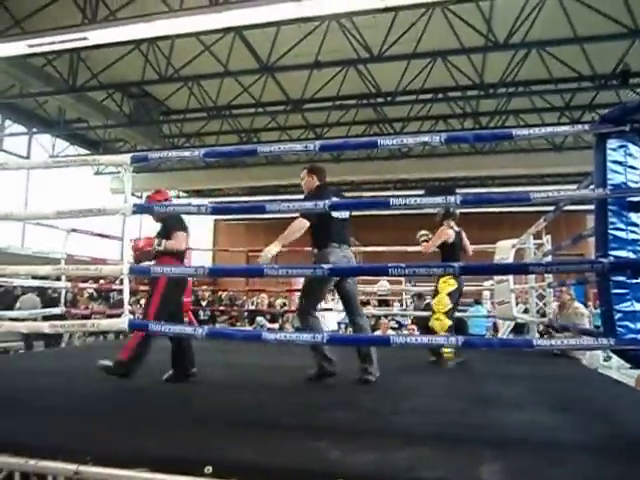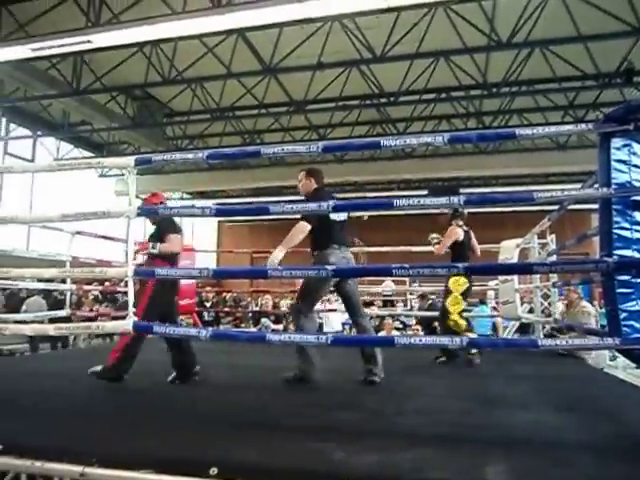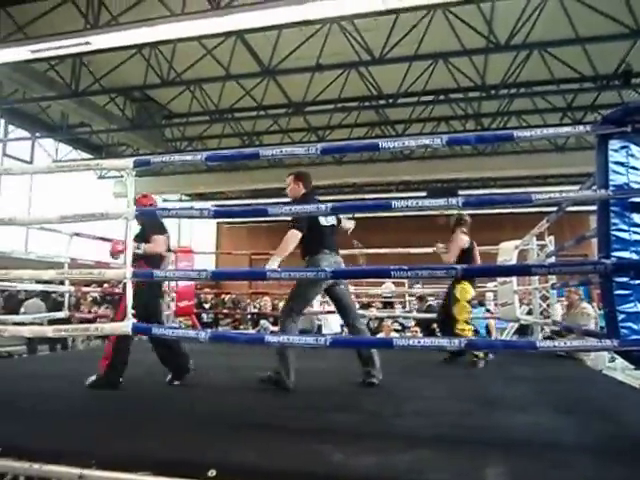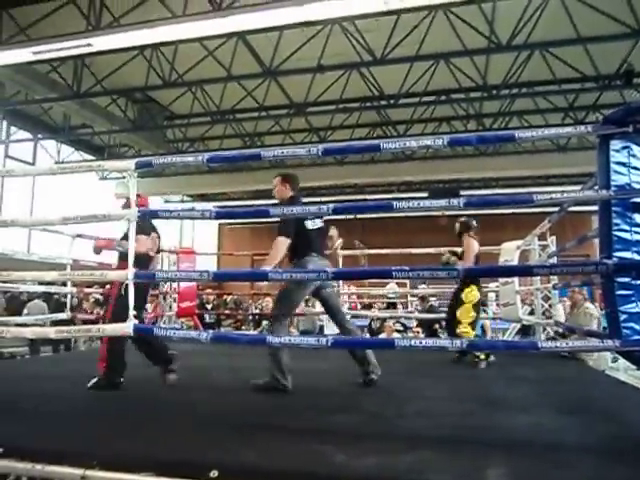
dt=0.1s
person 1, frame 1
left shoulder: (315, 197)
right shoulder: (338, 197)
left elbow: (303, 222)
left wrist: (277, 244)
left hip: (327, 257)
right hip: (347, 256)
left knee: (305, 310)
right knee: (356, 314)
left ankle: (326, 363)
right ankle: (369, 369)
person 1, frame 2
left shoulder: (314, 200)
right shoulder: (334, 201)
left elbow: (304, 226)
right elbow: (350, 214)
left wrist: (280, 250)
left hip: (327, 259)
right hip: (345, 259)
left knee: (302, 311)
right knee: (358, 315)
left ankle: (308, 368)
right ankle: (374, 369)
person 1, frame 3
left shoulder: (303, 204)
left elbow: (295, 233)
right elbow: (340, 222)
left wrist: (276, 258)
right wrist: (349, 224)
left hip: (318, 263)
right hip: (336, 263)
left knee: (289, 316)
right knee: (352, 318)
left ankle: (283, 375)
right ankle: (372, 372)
person 1, frame 4
left shoulder: (288, 209)
left elbow: (283, 240)
right elbow: (329, 232)
left wrist: (267, 268)
left hip: (305, 267)
right hip: (323, 266)
left knee: (278, 319)
right knee: (341, 319)
left ankle: (279, 379)
right ankle: (370, 370)
person 2, frame 1
left shoulder: (173, 220)
right shoulder: (171, 222)
left elbow: (180, 245)
left wrist: (154, 243)
right wrist: (144, 253)
left hip: (169, 274)
right hip: (173, 275)
left knee: (149, 318)
right knee: (174, 321)
left ankle: (124, 364)
right ankle: (184, 368)
person 2, frame 2
left shoulder: (166, 223)
right shoulder: (169, 225)
left elbow: (175, 247)
left wrist: (148, 246)
right wrist: (142, 264)
left hip: (159, 280)
right hip: (168, 281)
left knee: (138, 323)
right knee: (169, 326)
left ankle: (114, 369)
right ankle: (186, 369)
person 2, frame 3
left shoulder: (152, 224)
right shoulder: (157, 226)
left elbow: (159, 248)
left wrist: (133, 246)
left hip: (143, 281)
right hip: (153, 282)
right knee: (154, 327)
left ankle: (110, 375)
right ankle: (180, 367)
person 2, frame 4
left shoulder: (139, 224)
right shoulder: (152, 229)
left elbow: (141, 247)
right elbow: (153, 258)
left wrist: (112, 244)
right hip: (143, 282)
left knee: (113, 325)
left ankle: (110, 377)
right ankle: (166, 360)
person 3, frame 1
left shoulder: (445, 230)
right shoulder: (460, 232)
left elbow: (427, 249)
right elbow: (469, 252)
left wrist: (423, 238)
left hip: (449, 277)
right hip: (456, 278)
left knee: (440, 315)
right knee: (445, 315)
left ankle: (449, 354)
right ankle: (443, 353)
person 3, frame 2
left shoulder: (454, 229)
right shoulder: (468, 232)
left elbow: (439, 250)
right elbow: (477, 252)
left wrist: (435, 241)
left hip: (458, 277)
right hip: (460, 277)
left knee: (455, 315)
right knee: (446, 315)
left ankle: (474, 350)
right ankle: (448, 352)
person 3, frame 3
left shoulder: (459, 236)
right shoulder: (468, 240)
left elbow: (449, 259)
right elbow: (477, 262)
left wrist: (441, 250)
left hip: (463, 283)
right hip: (459, 282)
left knee: (461, 322)
right knee: (444, 317)
left ankle: (480, 353)
right ankle: (457, 350)
person 3, frame 4
left shoulder: (470, 242)
right shoulder: (467, 242)
left elbow: (467, 265)
left wrist: (450, 260)
right wrist: (456, 257)
left hip: (470, 287)
right hip: (463, 286)
left knee: (464, 325)
right knee: (451, 322)
left ankle: (482, 355)
right ankle: (464, 350)
